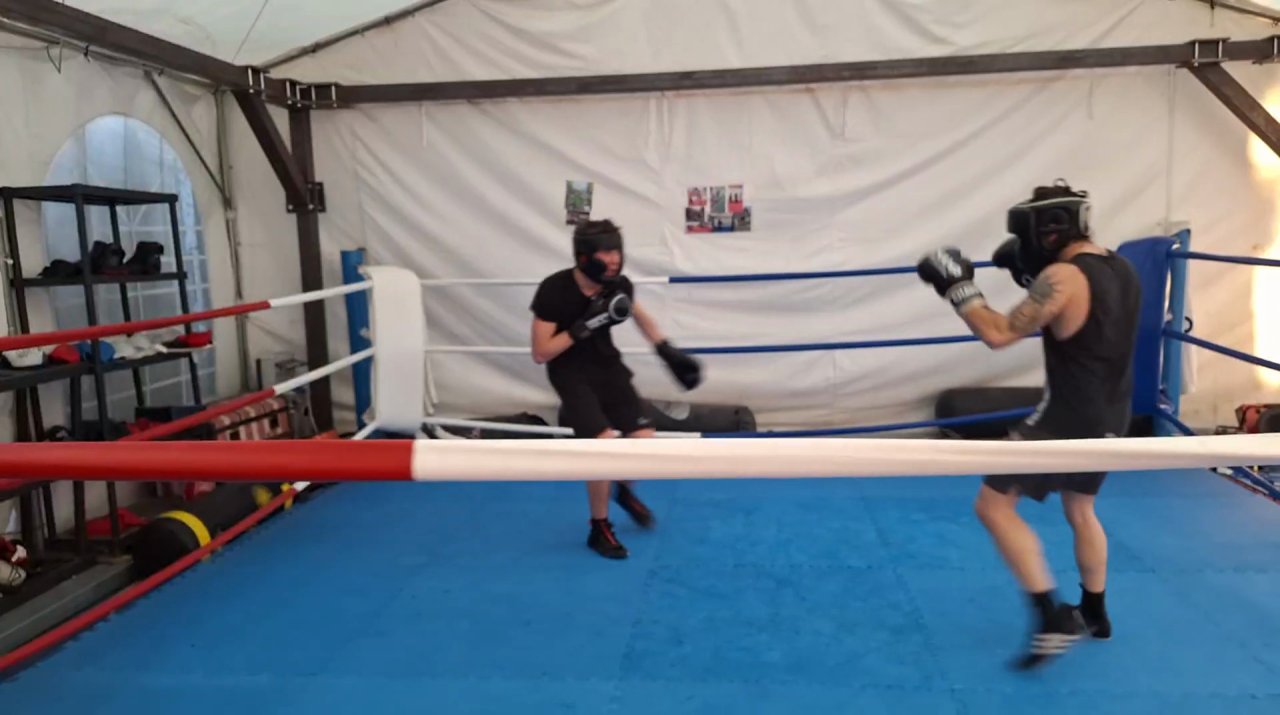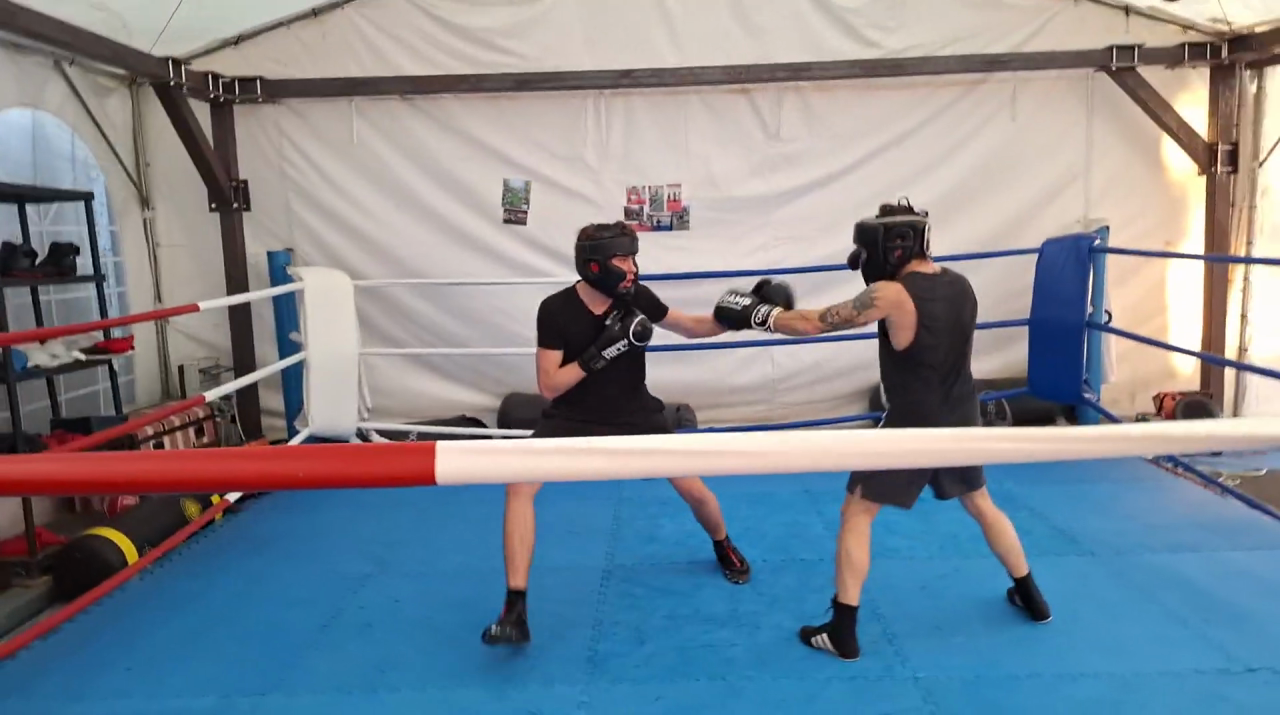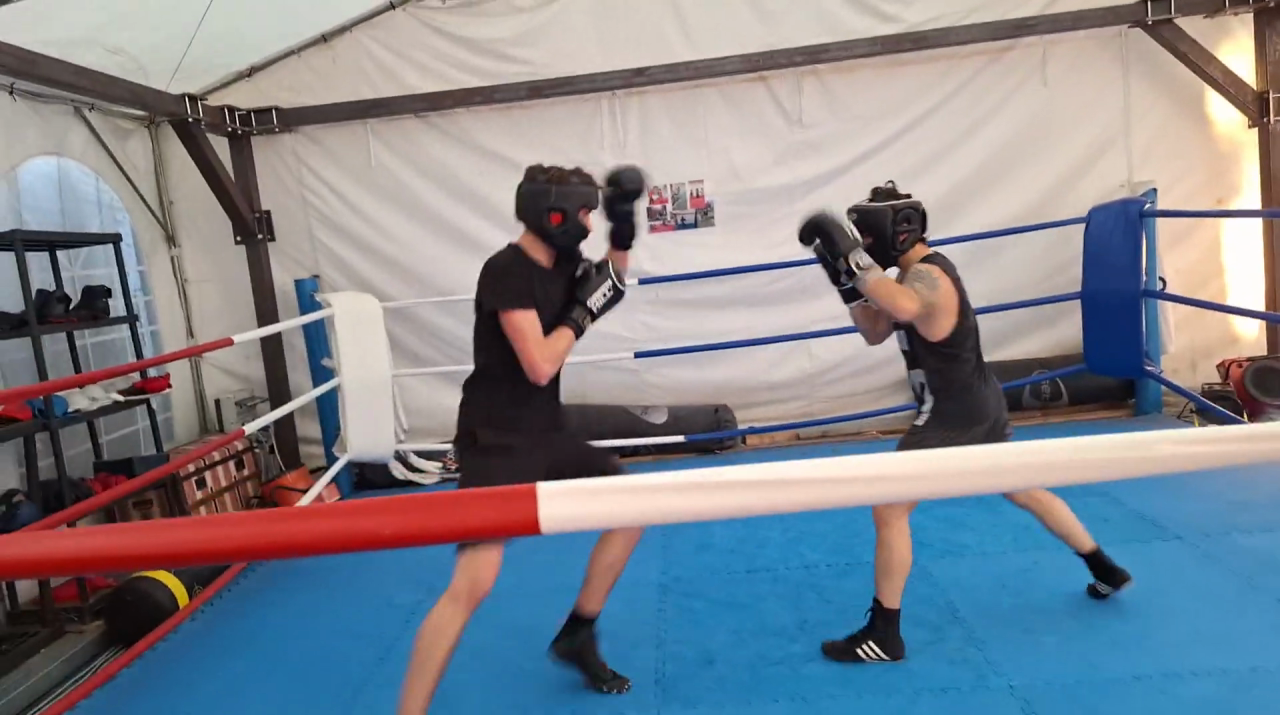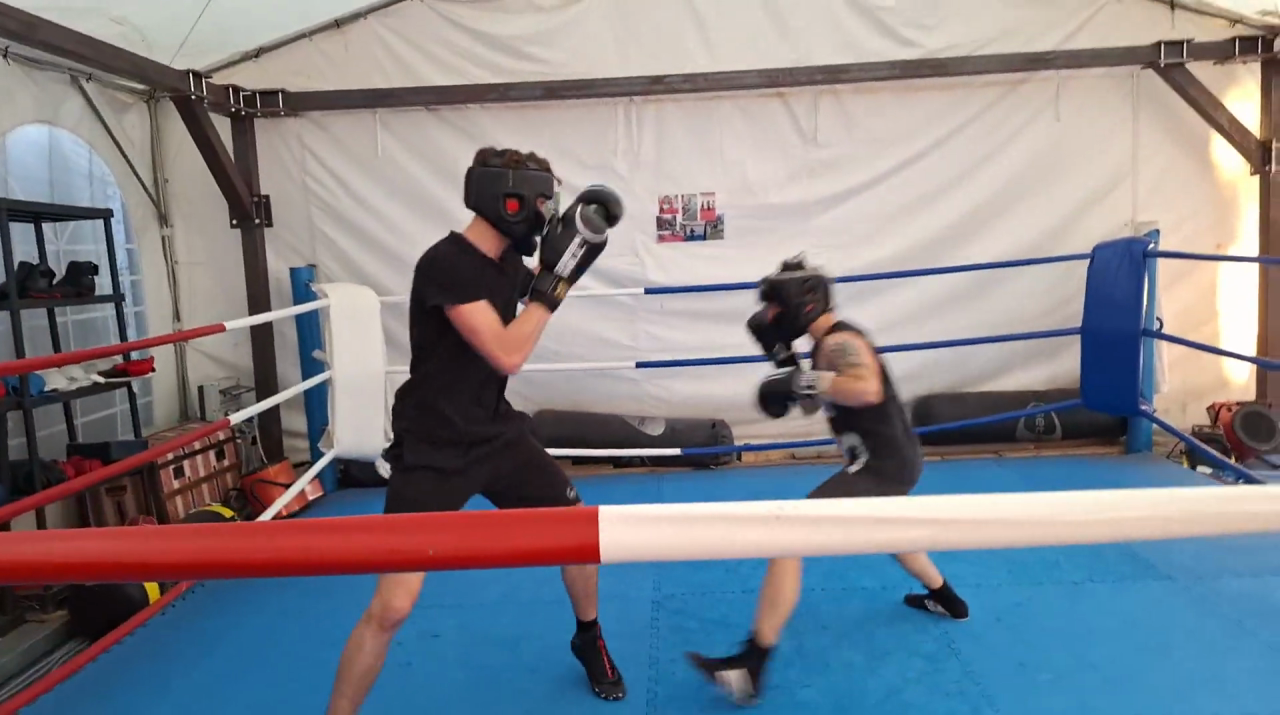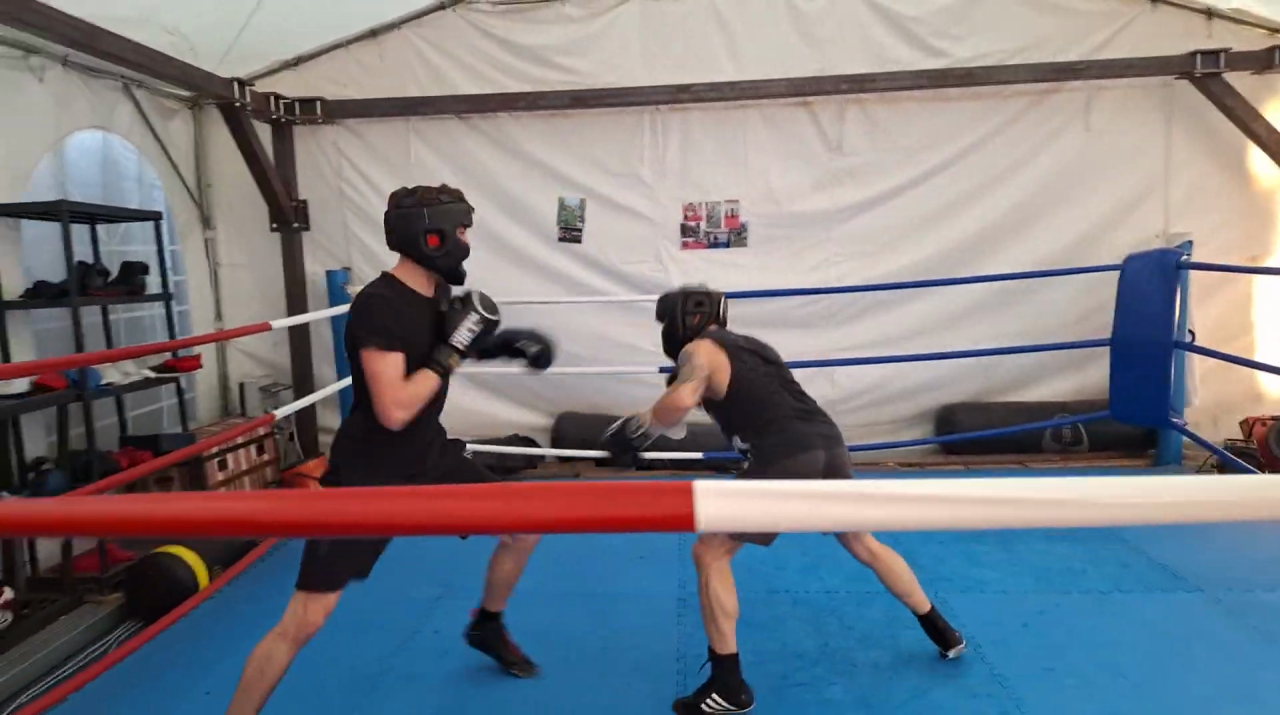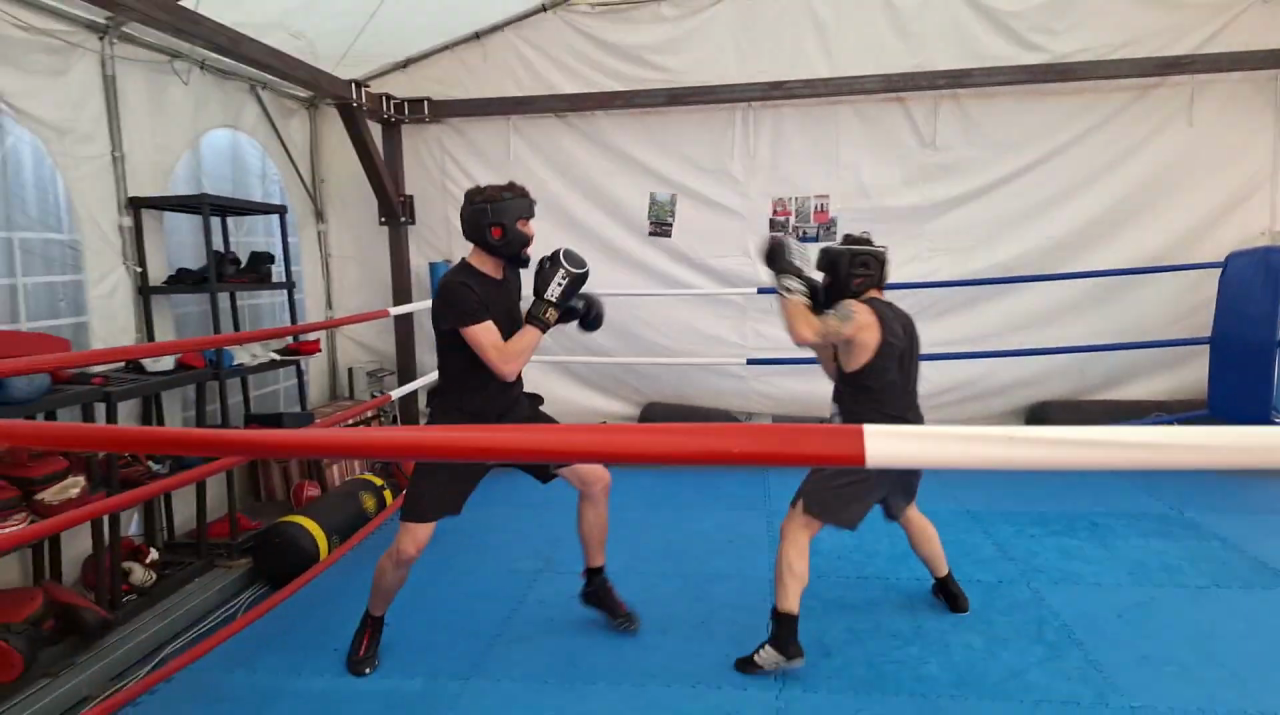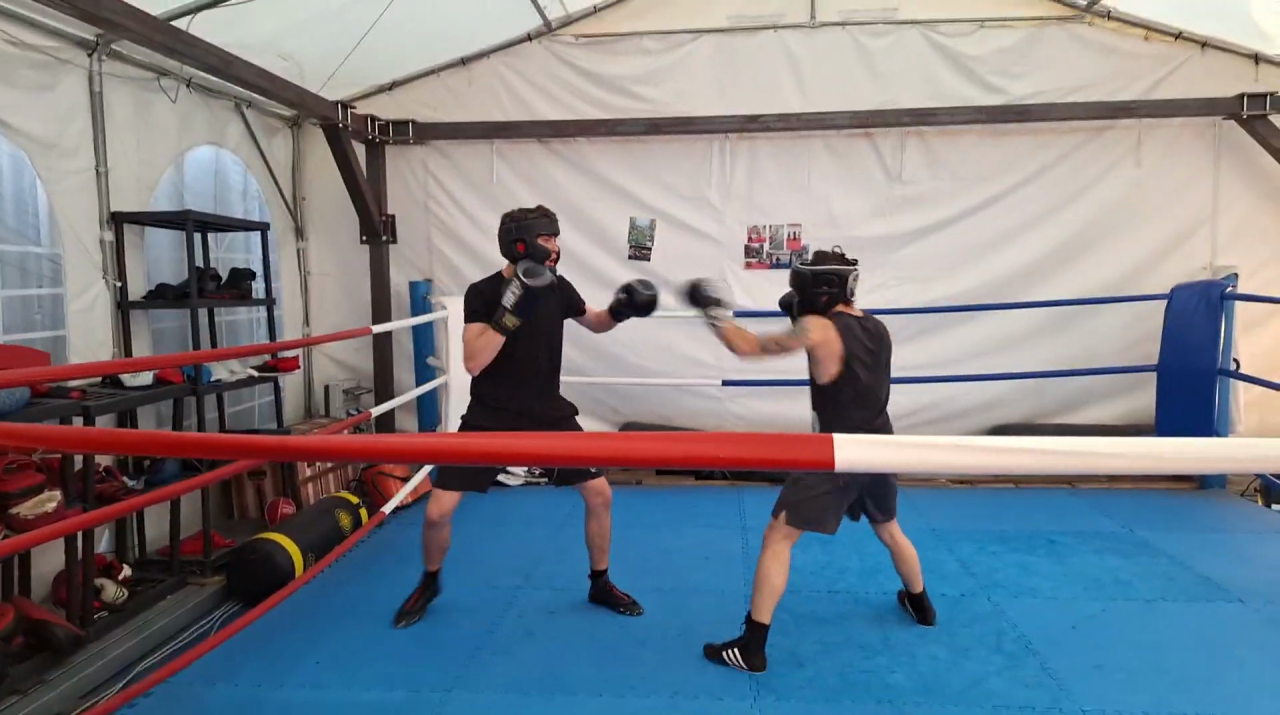
dt=0.4s
person 1, frame 1
left shoulder: (619, 285)
right shoulder: (554, 290)
left elbow: (640, 317)
right elbow: (540, 353)
left wrist: (669, 353)
right wrist: (584, 326)
left hip: (608, 368)
right hip: (573, 375)
left knee: (645, 443)
left ankle: (624, 489)
right ankle: (599, 528)
person 1, frame 2
left shoulder: (636, 296)
right shoulder: (556, 310)
left elbow: (685, 326)
right elbow: (549, 387)
right wrist: (601, 352)
left hip: (629, 410)
right hip: (574, 414)
left knee: (691, 488)
right knee: (520, 483)
left ankle: (723, 544)
right ankle: (516, 608)
person 1, frame 3
left shoulder: (558, 262)
right shoulder: (507, 270)
left elbow: (607, 284)
right elbow: (540, 366)
left wrist: (622, 229)
right wrist: (585, 309)
left hip: (544, 429)
right hip: (496, 439)
right knee: (472, 584)
left ankle: (577, 635)
person 1, frame 4
left shoulder: (506, 254)
right shoulder: (444, 263)
left elbow: (526, 301)
right elbow: (508, 354)
left wrist: (567, 249)
right wrist: (559, 274)
left hip: (494, 430)
right hip: (431, 450)
right knee: (392, 607)
left ankle: (589, 638)
person 1, frame 5
left shoulder: (438, 292)
right shoulder: (380, 305)
right elbow: (394, 412)
left wrist: (503, 344)
right wrist: (453, 349)
left hip: (428, 456)
right hip: (368, 474)
left knee: (525, 528)
right knee: (304, 621)
left ankle: (487, 626)
person 1, frame 6
left shoulder: (509, 270)
right shoulder: (458, 289)
right elbow: (507, 364)
left wrist: (567, 306)
right wrist: (548, 305)
left hip: (514, 413)
right hip: (460, 426)
left knee: (597, 480)
right knee: (409, 547)
left ankle: (596, 585)
right ankle: (372, 623)
person 1, frame 7
left shoulder: (555, 287)
right shoulder: (483, 294)
left elbow: (596, 323)
right elbow: (474, 364)
left wrist: (625, 305)
right wrist: (510, 310)
left hip: (547, 413)
right hip: (492, 417)
left knee: (600, 494)
right knee: (438, 511)
left ankle: (599, 584)
right ankle: (430, 583)
person 2, frame 1
left shoulder: (1063, 276)
right shoulder: (1122, 269)
left elbow: (1000, 334)
left wrist: (959, 286)
right wrist: (1029, 275)
left hip: (1067, 418)
right hip: (1109, 417)
left knee: (993, 505)
right knee: (1081, 508)
left ankle: (1052, 617)
right ankle: (1095, 613)
person 2, frame 2
left shoulder: (889, 294)
right shoulder: (960, 286)
left elbow: (813, 324)
left wrist: (755, 312)
left hip: (911, 426)
right hip: (962, 419)
left knee: (856, 516)
right knee: (980, 505)
left ankle: (843, 631)
right ankle: (1031, 597)
person 2, frame 3
left shoulder: (925, 274)
right shoulder: (918, 270)
left elbow: (905, 308)
right elbow: (875, 334)
left wrist: (851, 252)
right wrist: (846, 280)
left hip: (950, 416)
right hip: (982, 403)
left knee: (890, 510)
right knee: (1025, 491)
left ankle: (883, 634)
right ankle: (1106, 570)
person 2, frame 4
left shoulder: (840, 344)
right shoulder: (834, 340)
left elbow: (866, 391)
right elbow: (812, 402)
left wrist: (804, 381)
right wrist: (780, 354)
left hip: (882, 467)
right hip: (896, 458)
left ankle: (749, 666)
right ankle: (946, 599)
person 2, frame 5
left shoulder: (699, 349)
right shoulder: (751, 347)
left elbow: (679, 401)
left wrist: (637, 428)
left hip: (785, 462)
right hip: (825, 444)
left knee: (709, 555)
right knee: (862, 545)
right ankle: (942, 632)
person 2, frame 6
left shoulder: (855, 314)
right shoulder: (898, 318)
left elbow: (803, 335)
left wrist: (789, 280)
right wrist: (813, 305)
left knee: (796, 530)
right knee: (906, 514)
left ankle: (783, 639)
right ankle: (951, 591)
person 2, frame 7
left shoulder: (819, 328)
right shoulder: (876, 328)
left elbow: (748, 347)
left wrist: (712, 308)
left knee: (778, 540)
right knee: (889, 529)
left ankle: (752, 648)
right ankle: (921, 605)
